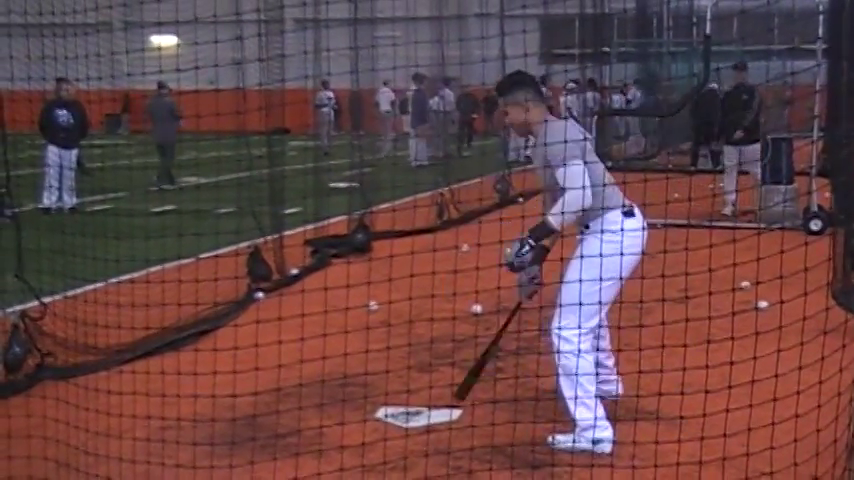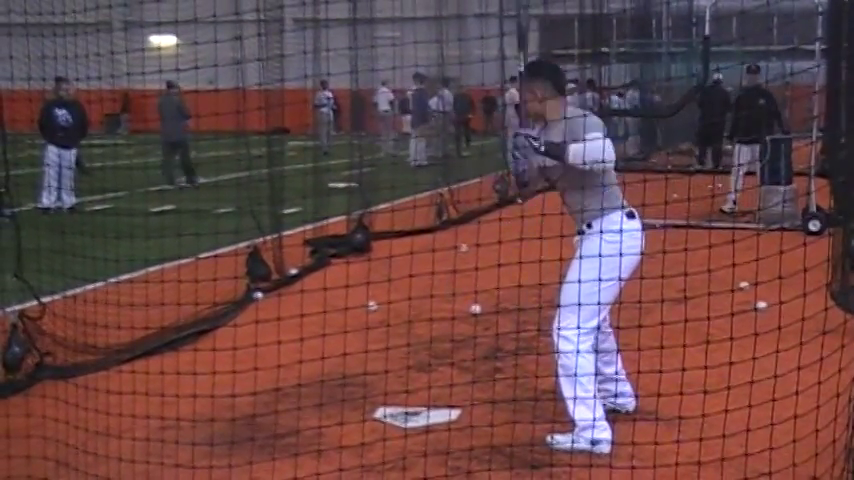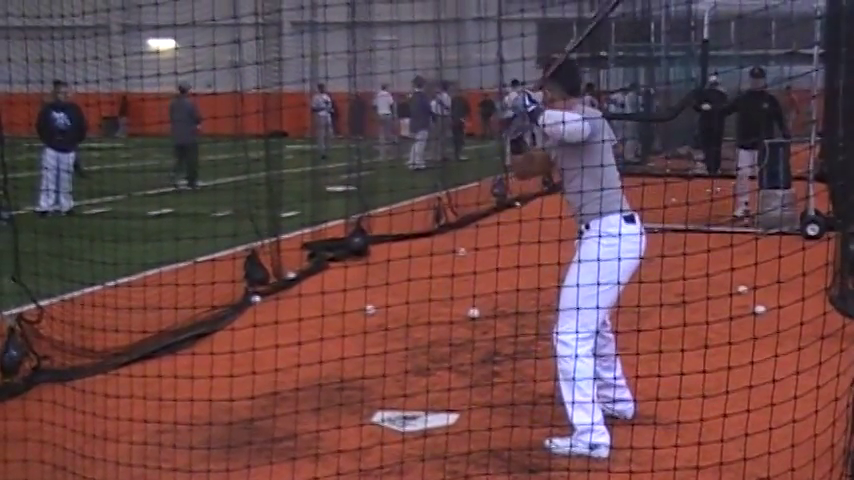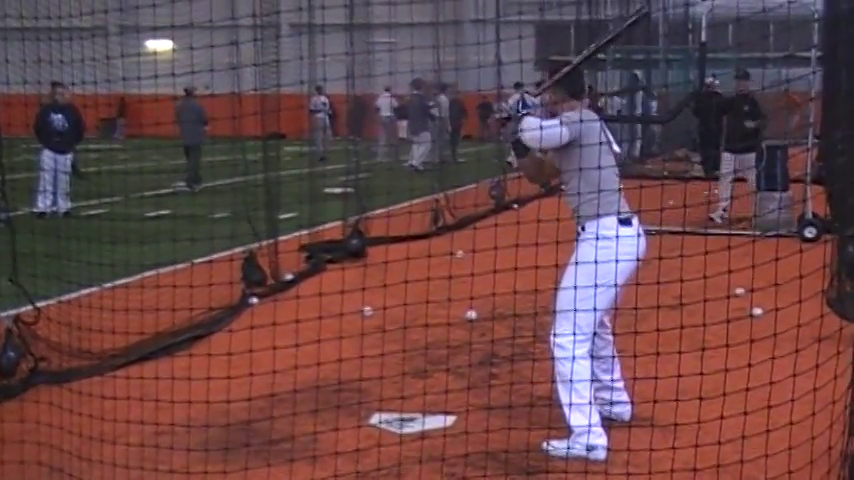
dt=0.4s
person 1, frame 1
left shoulder: (559, 134)
right shoulder: (546, 141)
left elbow: (578, 197)
right elbow: (557, 203)
left wrist: (530, 240)
right wrist: (537, 256)
left hip: (611, 231)
right hip: (616, 228)
left knee: (570, 330)
right knee: (587, 314)
left ankle: (593, 431)
right ankle: (603, 381)
person 1, frame 2
left shoulder: (582, 120)
right shoulder: (544, 136)
left elbow: (604, 156)
right elbow: (525, 186)
left wrist: (545, 147)
right wrist: (521, 165)
left hip: (611, 232)
right hip: (600, 233)
left knee: (570, 330)
right knee: (591, 319)
left ankle: (591, 431)
right ankle: (616, 393)
person 1, frame 3
left shoulder: (587, 118)
right shoulder: (564, 134)
left elbow: (566, 124)
right elbow: (525, 170)
left wrist: (532, 111)
right wrist: (516, 135)
left hip: (609, 236)
right hip: (615, 233)
left knee: (572, 334)
right knee: (593, 322)
left ankle: (590, 435)
right ankle: (615, 398)
person 1, frame 4
left shoulder: (579, 121)
right shoulder: (578, 129)
left elbow: (535, 136)
right elbow: (538, 173)
left wrist: (523, 114)
right wrist: (516, 138)
left hip: (606, 237)
right hip: (621, 234)
left knee: (568, 336)
right knee: (593, 324)
left ankle: (588, 438)
right ankle: (613, 401)
person 2, frame 1
left shoulder: (752, 92)
right shoulder: (728, 94)
left elbow: (752, 113)
right elbow: (722, 118)
left wrist: (742, 129)
left hip: (750, 140)
right hip: (730, 140)
left knee: (756, 172)
right knee: (729, 172)
right ankle: (730, 205)
person 2, frame 2
left shoulder: (767, 95)
right shoulder: (741, 96)
left elbow: (777, 116)
right elbow: (735, 119)
left wrist: (785, 133)
right wrist: (730, 138)
left hip: (762, 141)
right hip: (742, 140)
right knee: (737, 171)
right ankle: (731, 203)
person 2, frame 3
left shoulder: (770, 99)
right shoulder: (742, 98)
left elbow: (780, 119)
right elbow: (726, 110)
left wrist: (786, 137)
left hip: (763, 145)
right hip: (744, 144)
right knee: (742, 174)
right ankle: (744, 207)
person 2, frame 4
left shoulder: (754, 101)
right shoulder: (730, 101)
left elbow: (763, 120)
left wrist: (754, 125)
left hip: (749, 148)
right hip: (730, 148)
left knee: (755, 180)
right knee: (724, 178)
right ankle: (722, 211)
person 3, frame 1
left shoulder: (77, 106)
right shoulder: (50, 105)
left elbow: (85, 125)
right elbow: (42, 123)
left wrist: (78, 139)
right wrist: (49, 137)
left hip: (71, 147)
right hip: (53, 145)
left knee: (69, 175)
right knee: (51, 174)
left ankle: (68, 203)
right ankle: (48, 203)
person 3, frame 2
left shoulder: (77, 106)
right shoulder: (49, 105)
left elbow: (85, 124)
right elbow: (41, 123)
left wrist: (77, 139)
right wrist: (48, 137)
left hip: (70, 146)
right hip: (53, 145)
left knee: (68, 175)
right knee: (50, 174)
left ankle: (68, 202)
right ankle: (47, 203)
person 3, frame 3
left shoulder: (74, 109)
right shoulder: (47, 108)
left elbow: (83, 128)
right elbow: (39, 126)
left wrist: (76, 142)
right wrist: (46, 140)
left hip: (68, 150)
right hip: (51, 148)
left knee: (66, 178)
right knee: (48, 176)
left ankle: (65, 206)
right ankle: (45, 206)
person 3, frame 4
left shoulder: (72, 110)
right shoulder: (45, 109)
left elbow: (81, 129)
right elbow: (37, 127)
left wrist: (73, 144)
right wrist: (44, 141)
left hip: (66, 151)
right hip: (48, 150)
left knee: (64, 179)
right knee: (46, 178)
left ankle: (63, 207)
right ankle: (42, 207)
